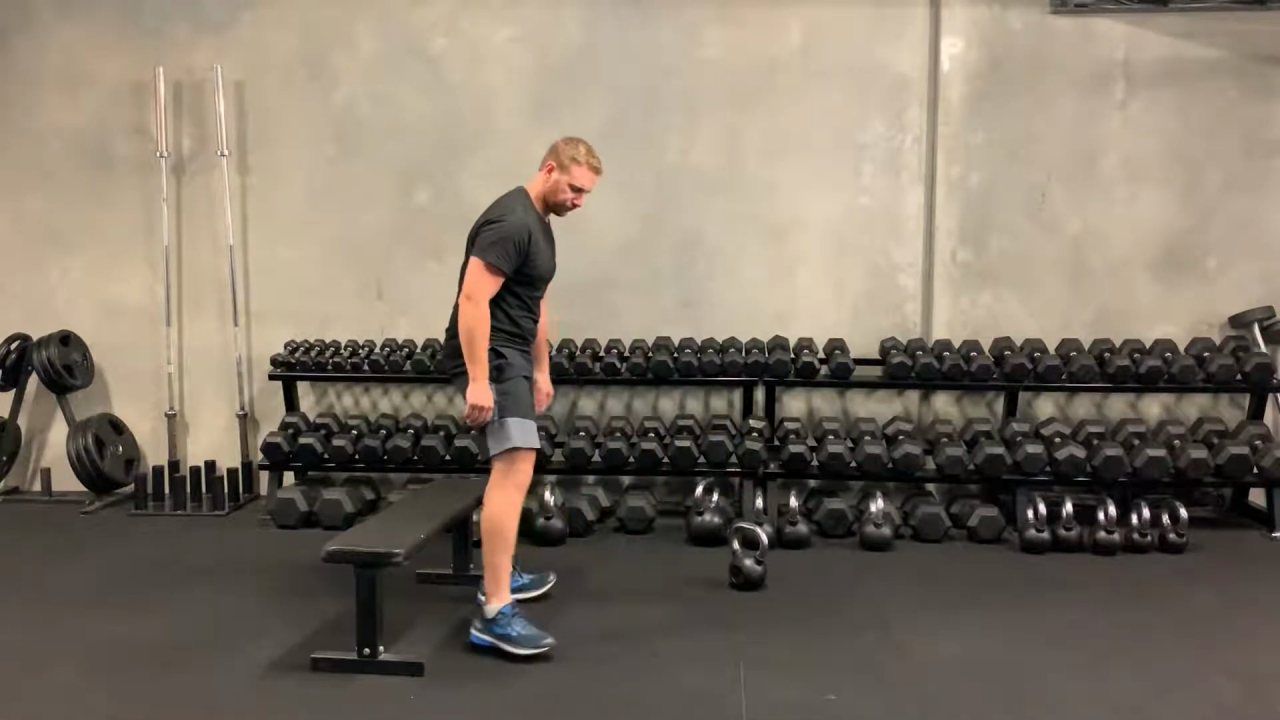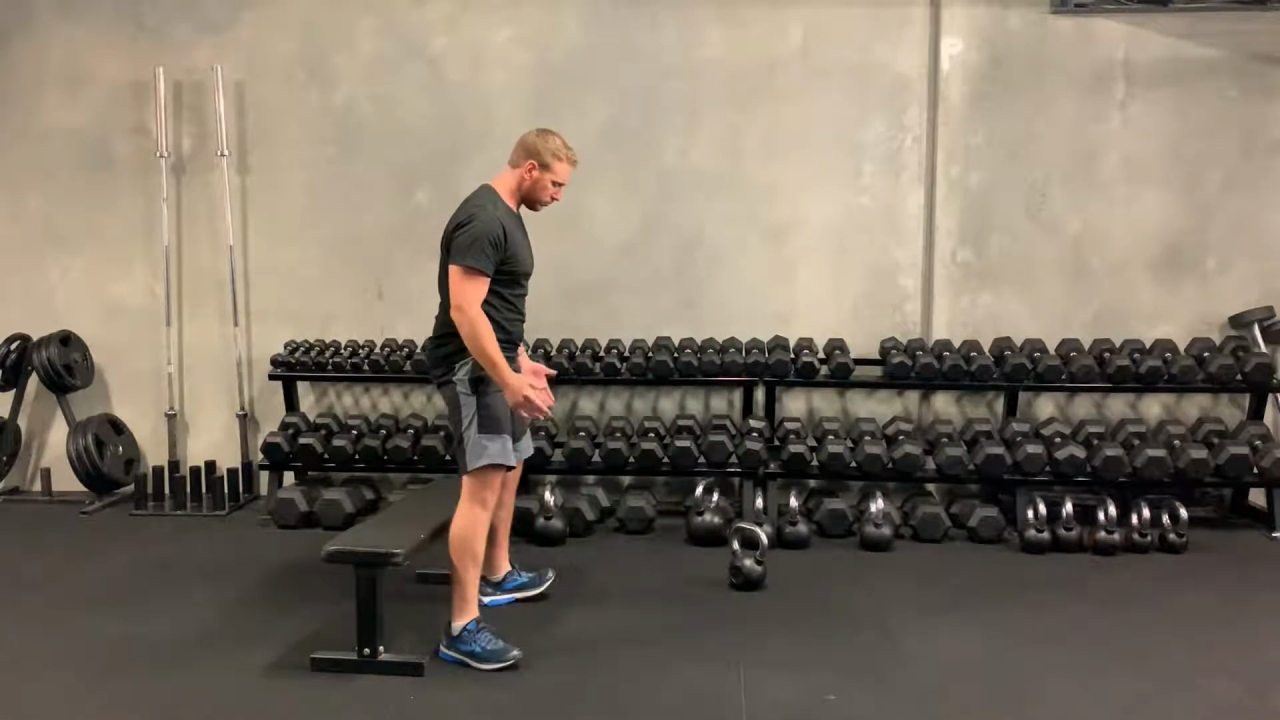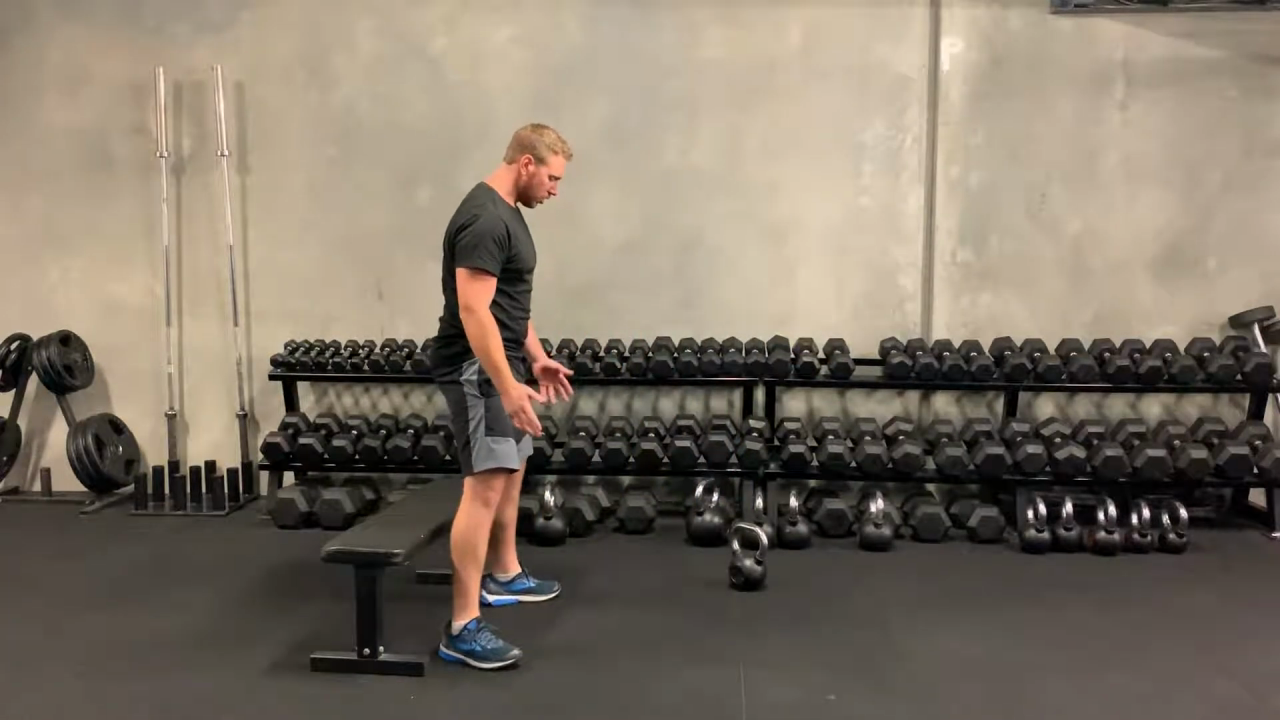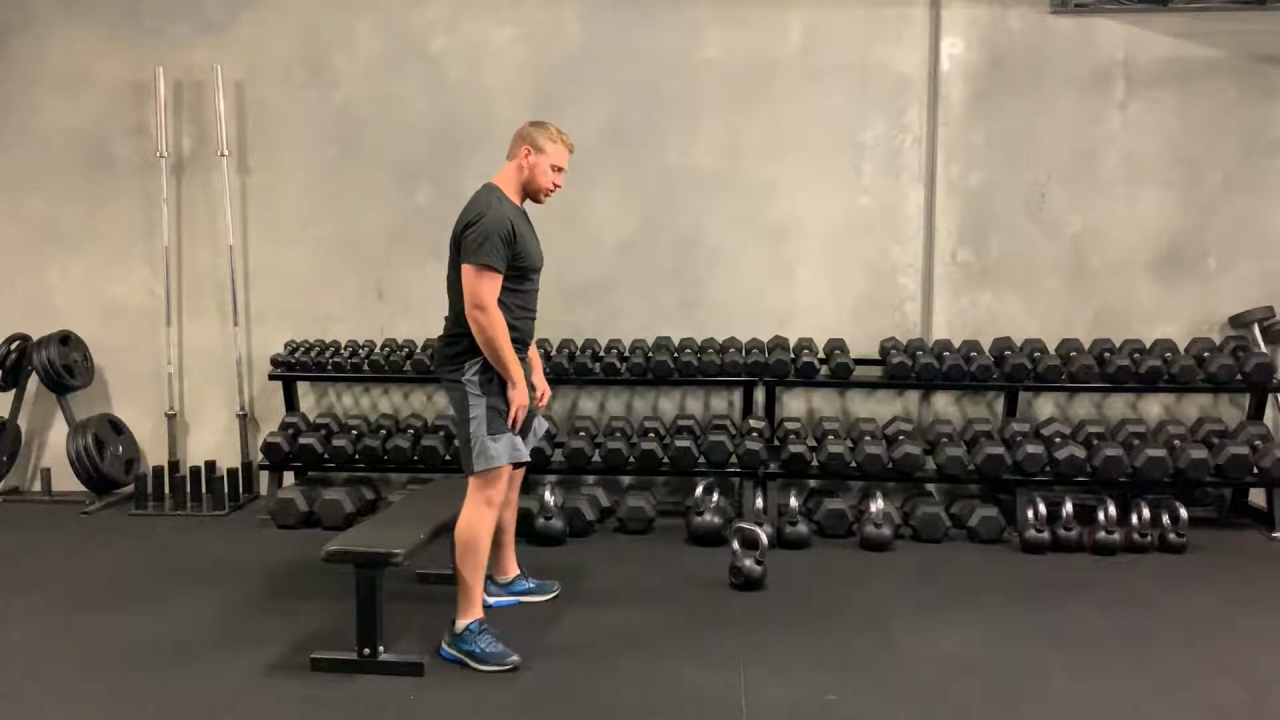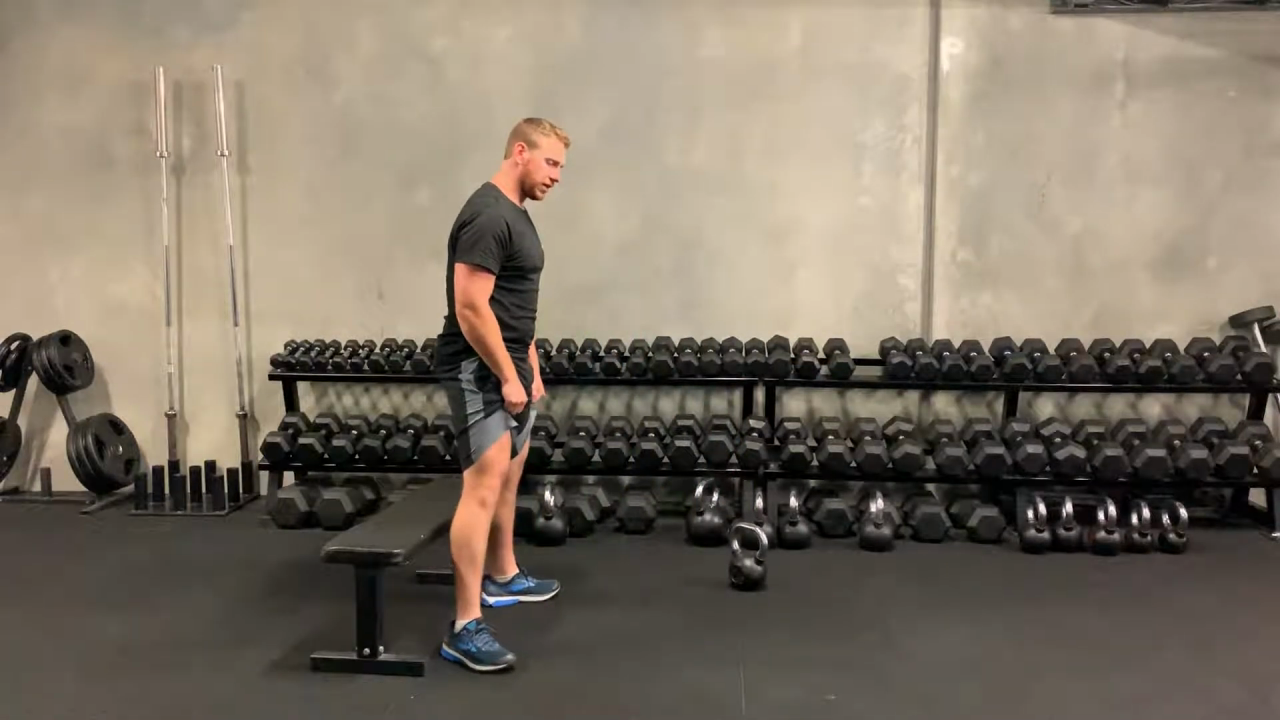
dt=0.4s
person 1, frame 1
left shoulder: (539, 224)
right shoulder: (510, 222)
right elbow: (473, 300)
left wrist: (543, 370)
right wrist: (478, 379)
left hip: (511, 357)
right hip: (489, 359)
left knee: (517, 463)
right knee: (512, 469)
left ankle: (502, 574)
right ankle: (496, 611)
person 1, frame 2
left shoulder: (506, 216)
right shoulder: (482, 220)
right elbow: (465, 310)
left wrist: (522, 363)
right wrist: (508, 380)
left hip: (493, 365)
right hip: (470, 368)
left knee: (508, 469)
right knee: (483, 486)
left ankle: (498, 575)
right ankle: (462, 628)
person 1, frame 3
left shoulder: (507, 213)
right shoulder: (484, 220)
right elbow: (473, 312)
left wrist: (538, 358)
right wrist: (506, 387)
left hip: (501, 364)
right hip: (476, 369)
left knee: (510, 472)
right knee: (485, 486)
left ankle: (504, 575)
right ankle: (462, 628)
person 1, frame 4
left shoulder: (513, 214)
right shoulder: (491, 217)
right elbow: (481, 310)
left wrist: (535, 369)
right wrist: (516, 380)
left hip: (505, 365)
right hip: (480, 369)
left knee: (511, 475)
right knee: (488, 487)
left ankle: (504, 577)
right ankle: (466, 628)
person 1, frame 5
left shoulder: (516, 214)
right shoulder: (487, 217)
right elbow: (470, 307)
left wrist: (530, 369)
right wrist: (507, 377)
left hip: (507, 365)
right hip: (478, 369)
left knee: (509, 478)
right knee: (483, 487)
left ankle: (503, 578)
right ankle: (465, 627)
